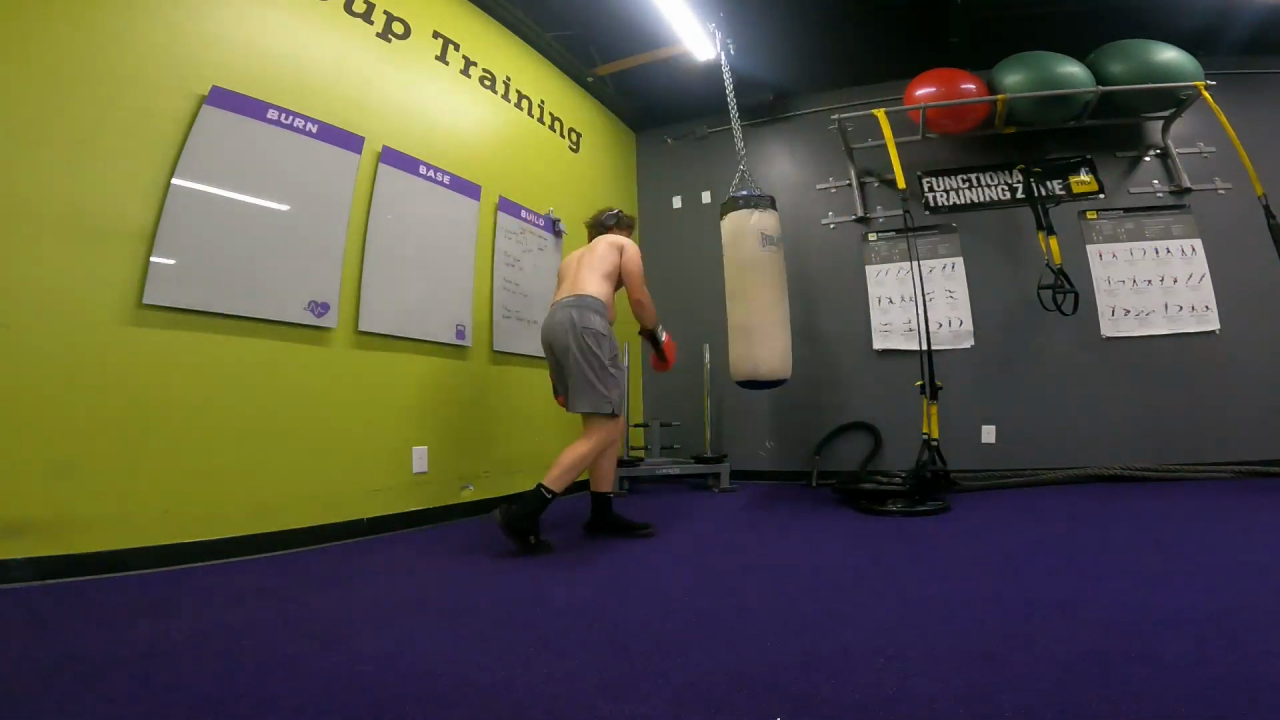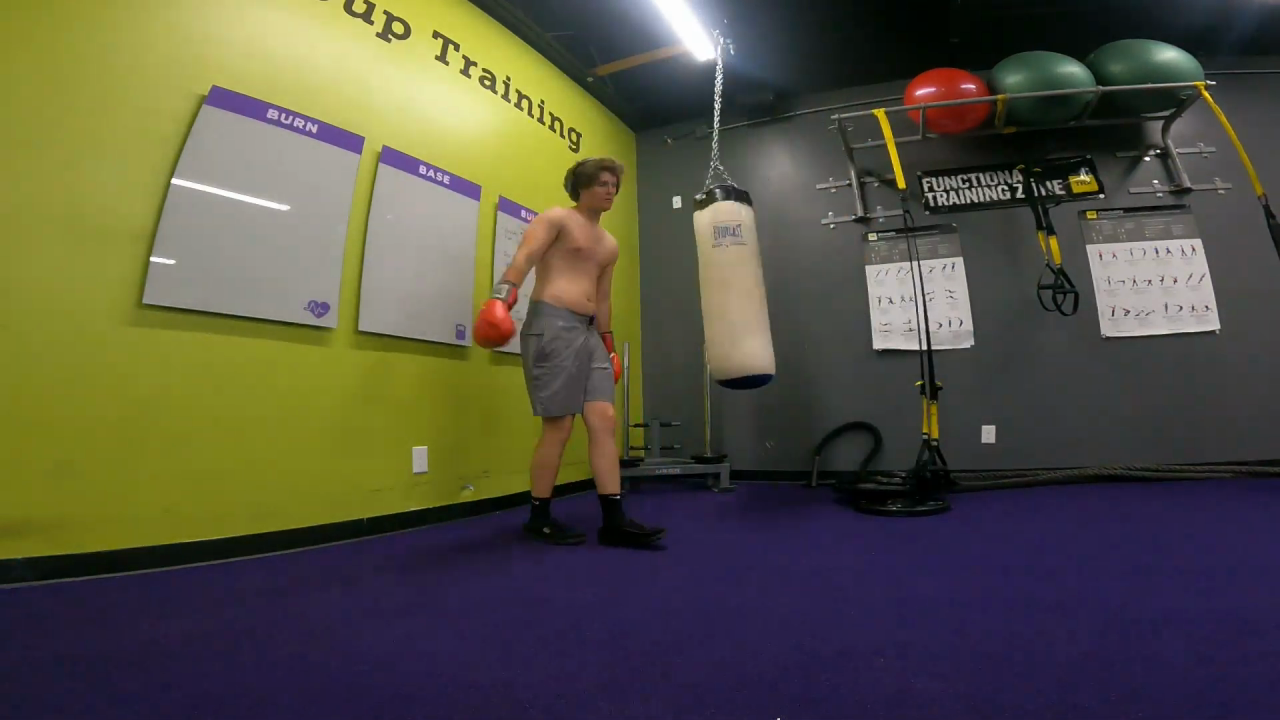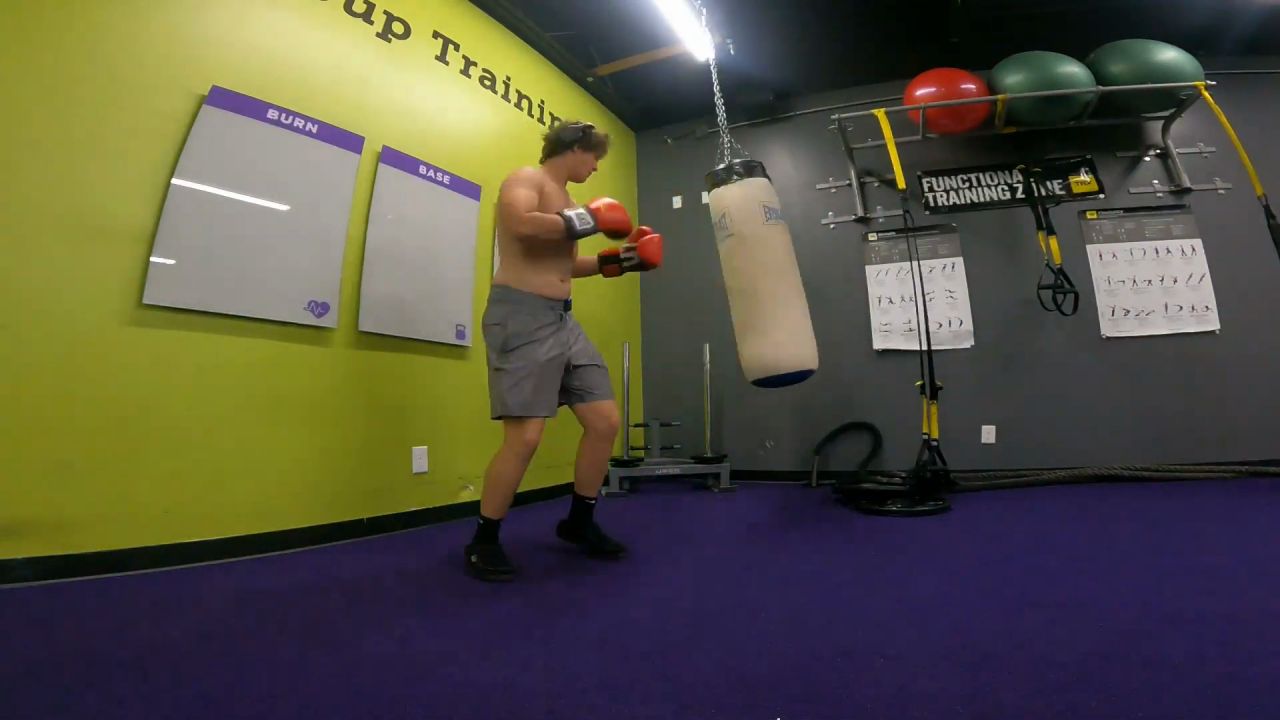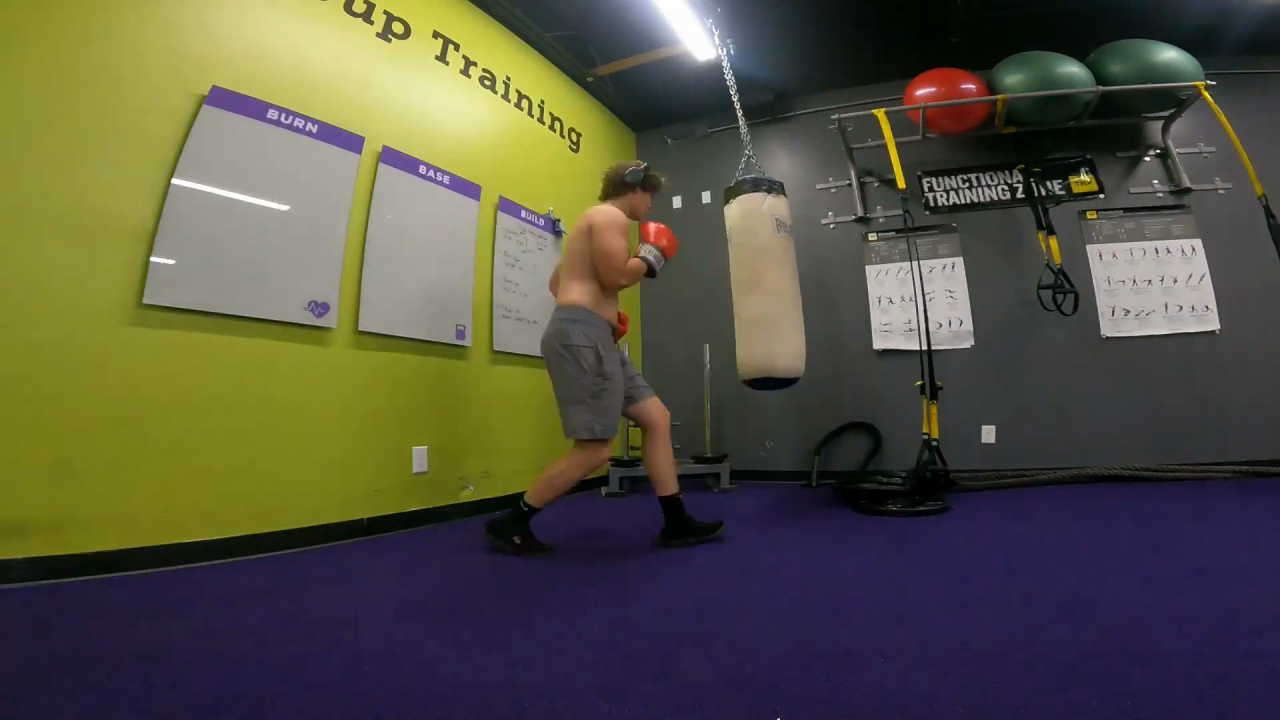
dt=0.5s
person 1, frame 1
left shoulder: (575, 257)
right shoulder: (624, 244)
right elbow: (638, 295)
left wrist: (560, 381)
right wrist: (658, 337)
left hip: (561, 324)
right hip: (584, 324)
left knee: (614, 426)
right knee: (601, 433)
left ankle: (603, 515)
right ankle: (524, 510)
person 1, frame 2
left shoulder: (608, 242)
right shoulder: (557, 218)
right elbow: (524, 257)
left wrist: (609, 342)
right wrist: (501, 295)
left hip: (585, 334)
right hip: (552, 327)
left knee: (604, 421)
right knee: (558, 426)
left ankle: (615, 523)
right ankle: (540, 517)
person 1, frame 3
left shoulder: (564, 199)
right shoulder: (528, 178)
right elbow: (522, 226)
left wrist: (618, 259)
right wrist: (584, 221)
left hip: (559, 322)
right hip: (519, 320)
left knee: (606, 422)
right knee: (524, 438)
left ankle: (580, 520)
right ankle: (484, 540)
person 1, frame 4
left shoulder: (592, 220)
right shoulder: (610, 216)
left elbow: (557, 281)
right elbow: (617, 274)
right wrist: (652, 257)
left hip: (572, 332)
right hip: (581, 335)
left knee: (657, 419)
right knee: (594, 451)
left ankle: (677, 522)
right ankle: (510, 522)
